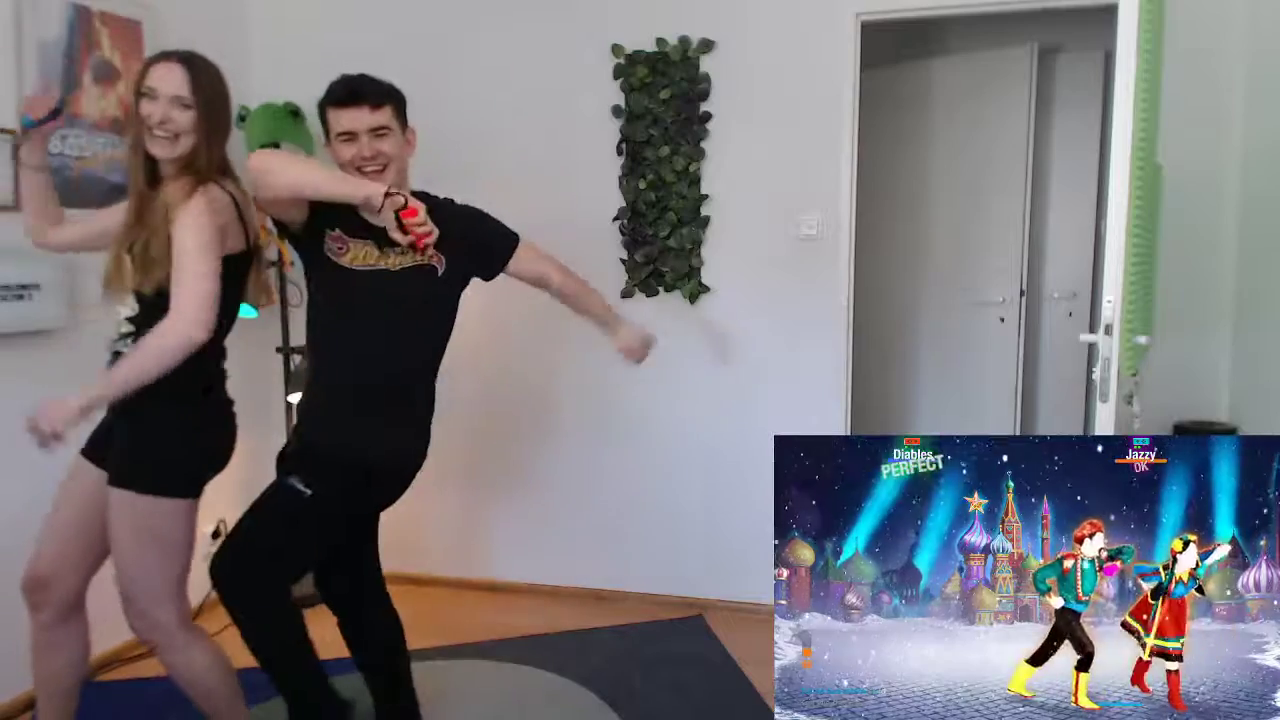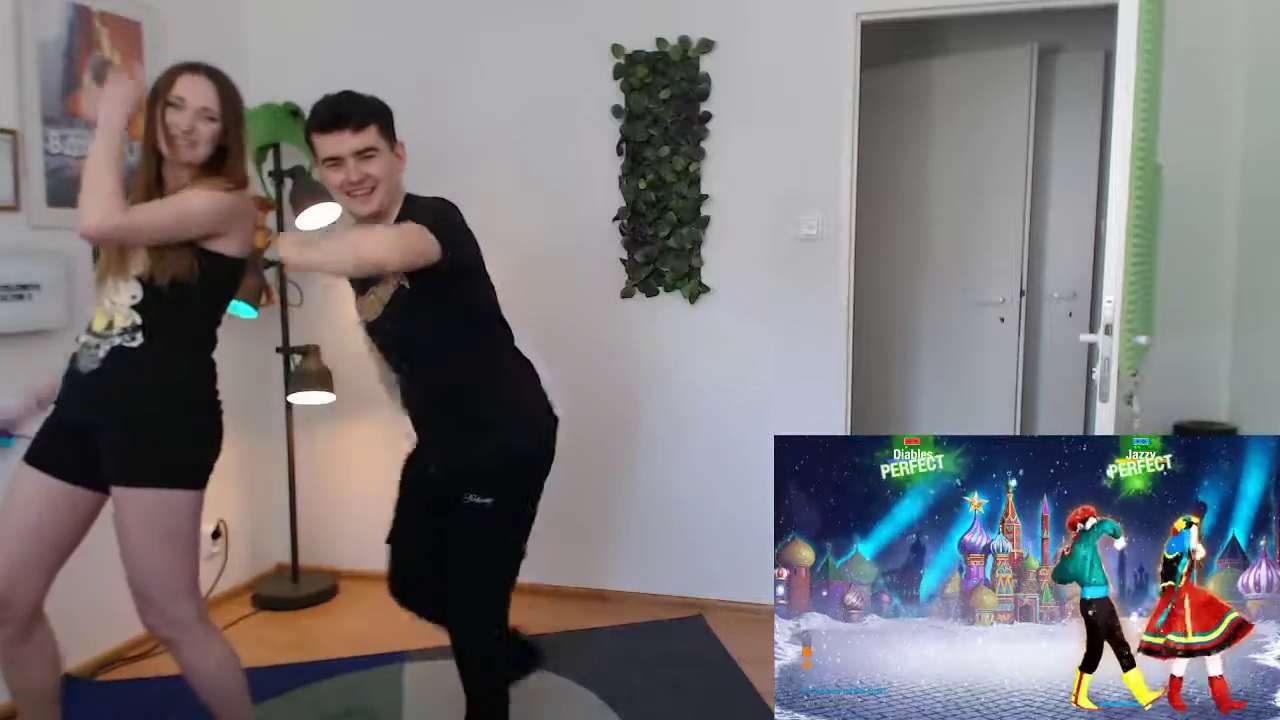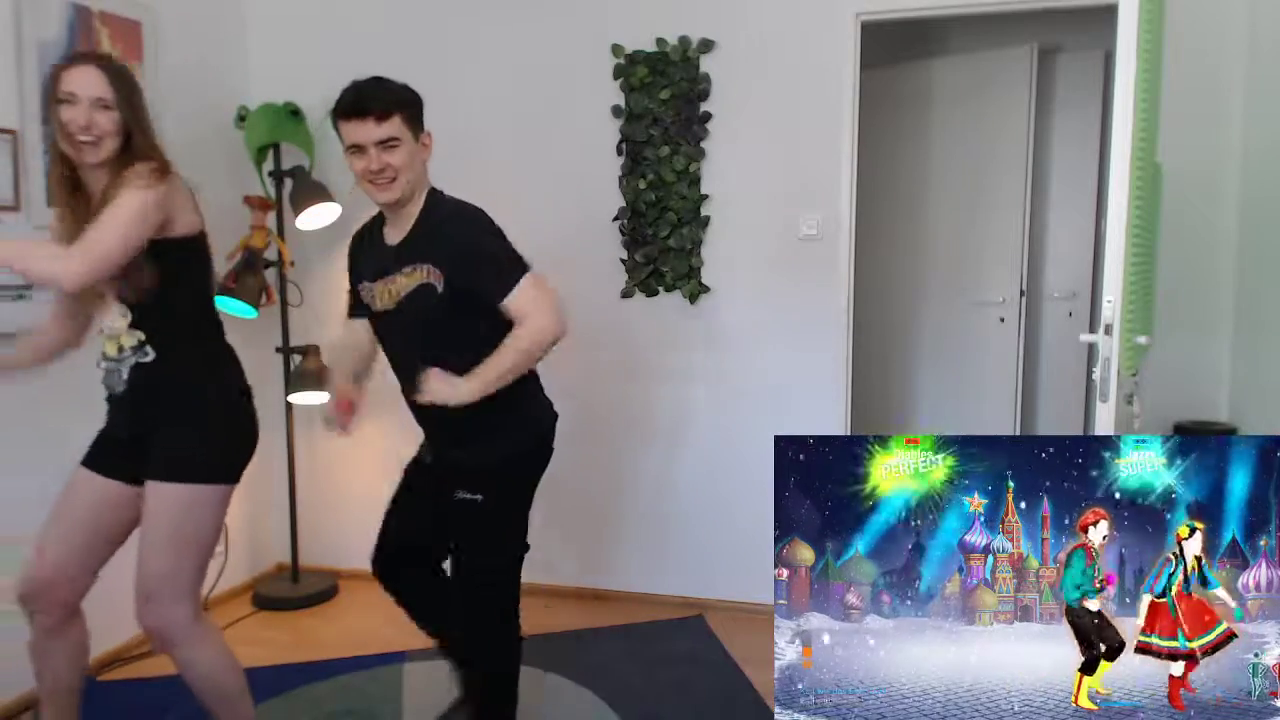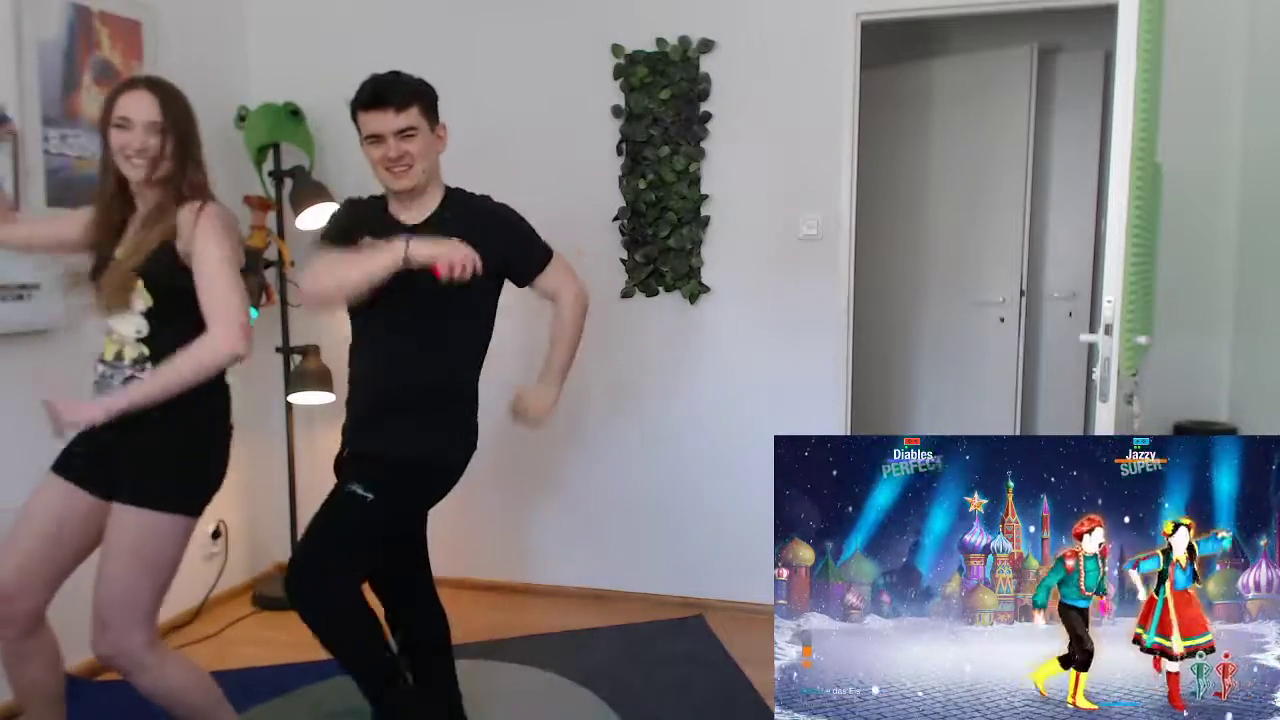
dt=0.7s
person 1, frame 1
left shoulder: (202, 202)
right shoulder: (153, 201)
left elbow: (192, 324)
right elbow: (49, 232)
left wrist: (79, 402)
right wrist: (33, 150)
left hip: (171, 423)
right hip: (140, 413)
left knee: (157, 618)
right knee: (47, 587)
person 1, frame 2
left shoulder: (224, 203)
right shoulder: (145, 202)
left elbow: (98, 221)
left wrist: (109, 121)
left hip: (164, 414)
right hip: (85, 408)
left knee: (171, 616)
person 1, frame 3
left shoulder: (149, 187)
right shoulder: (82, 208)
left elbow: (67, 274)
right elbow: (66, 329)
left hip: (201, 414)
right hip: (133, 419)
left knee: (165, 614)
person 1, frame 4
left shoulder: (203, 219)
right shoulder: (117, 220)
left elbow: (229, 340)
left wrist: (108, 401)
left hip: (179, 437)
right hip: (113, 434)
left knee: (123, 642)
person 2, frame 1
left shoulder: (455, 225)
right shoulder: (320, 217)
left elbow: (549, 272)
right elbow: (261, 170)
left wrist: (617, 327)
right wrist: (377, 197)
left hip: (373, 449)
right hip: (326, 441)
left knee: (242, 573)
right knee: (350, 589)
person 2, frame 2
left shoulder: (435, 219)
right shoulder: (349, 249)
left elbow: (380, 252)
left wrist: (291, 245)
left hip: (508, 441)
right hip: (442, 448)
left knee: (472, 590)
right knee: (414, 583)
right ankle: (506, 654)
person 2, frame 3
left shoulder: (463, 229)
right shoulder: (365, 245)
left elbow: (546, 321)
right elbow: (359, 332)
left wrist: (469, 385)
right wrist: (345, 381)
left hip: (506, 441)
right hip: (446, 445)
left knee: (479, 589)
right knee: (396, 562)
person 2, frame 4
left shoulder: (488, 221)
right shoulder: (354, 223)
left elbow: (569, 292)
right elbow: (315, 288)
left wrist: (549, 384)
right wrist: (411, 249)
left hip: (425, 442)
right hip: (368, 438)
left knee: (313, 581)
right knee: (401, 585)
person 3, frame 1
left shoulder: (1099, 558)
right shoulder: (1066, 561)
left elbow: (1128, 550)
right elbow: (1039, 576)
left wrist: (1117, 563)
right wrist: (1049, 596)
left hip: (1074, 614)
right hip: (1066, 613)
left knee: (1047, 650)
right knee: (1086, 651)
left ankle: (1016, 683)
right ankle: (1079, 697)
person 3, frame 2
left shoulder: (1068, 553)
right shoulder: (1082, 540)
left elbow: (1057, 577)
right elbow: (1105, 524)
right wrist: (1118, 537)
left hip: (1102, 602)
right hip: (1093, 603)
left knee: (1122, 648)
right knee: (1094, 651)
left ankle: (1144, 695)
right ankle: (1079, 696)
person 3, frame 3
left shoulder: (1092, 550)
right shoulder: (1080, 553)
right elbow: (1067, 587)
left wrist: (1102, 582)
right wrist: (1085, 601)
left hip: (1090, 609)
right hip: (1078, 610)
left knee: (1117, 643)
right knee: (1093, 653)
left ankle: (1090, 678)
right ankle: (1079, 697)
person 3, frame 4
left shoulder: (1100, 555)
right shoulder: (1068, 559)
right elbow: (1047, 583)
left wrist: (1103, 596)
right wrist: (1038, 609)
left hip: (1083, 609)
right hip: (1069, 609)
left knee: (1075, 654)
right knee: (1086, 649)
left ankle: (1039, 675)
right ankle: (1076, 697)
person 4, frame 1
left shoulder: (1197, 562)
right shoulder: (1163, 572)
left elbow: (1225, 548)
right elbow: (1137, 570)
left wrist: (1206, 564)
right wrist: (1144, 585)
left hip: (1179, 606)
right hip: (1161, 607)
left knee: (1152, 643)
right knee: (1172, 647)
left ankle: (1137, 678)
right ankle: (1174, 695)
person 4, frame 2
left shoulder: (1187, 554)
right shoulder: (1172, 546)
right elbow: (1186, 536)
right wrist: (1199, 549)
left hip: (1195, 601)
right hip: (1179, 604)
left knee: (1209, 646)
right knee: (1185, 651)
left ankle: (1222, 699)
right ankle: (1174, 695)
person 4, frame 3
left shoulder: (1198, 560)
right shoulder: (1170, 561)
left elbow: (1212, 583)
right elbow: (1150, 587)
left wrist: (1233, 604)
right wrist: (1142, 615)
left hip: (1189, 604)
right hip: (1170, 607)
left knee: (1210, 641)
right knee: (1182, 650)
left ankle: (1183, 676)
right ankle: (1174, 694)
person 4, frame 4
left shoulder: (1192, 548)
right shoulder: (1161, 556)
left elbow: (1217, 540)
right elbow: (1132, 566)
left wrist: (1225, 537)
right wrist: (1141, 589)
left hip: (1186, 601)
right hip: (1168, 602)
left knee: (1190, 644)
right knee: (1174, 647)
left ankle: (1161, 659)
right ankle: (1174, 694)
